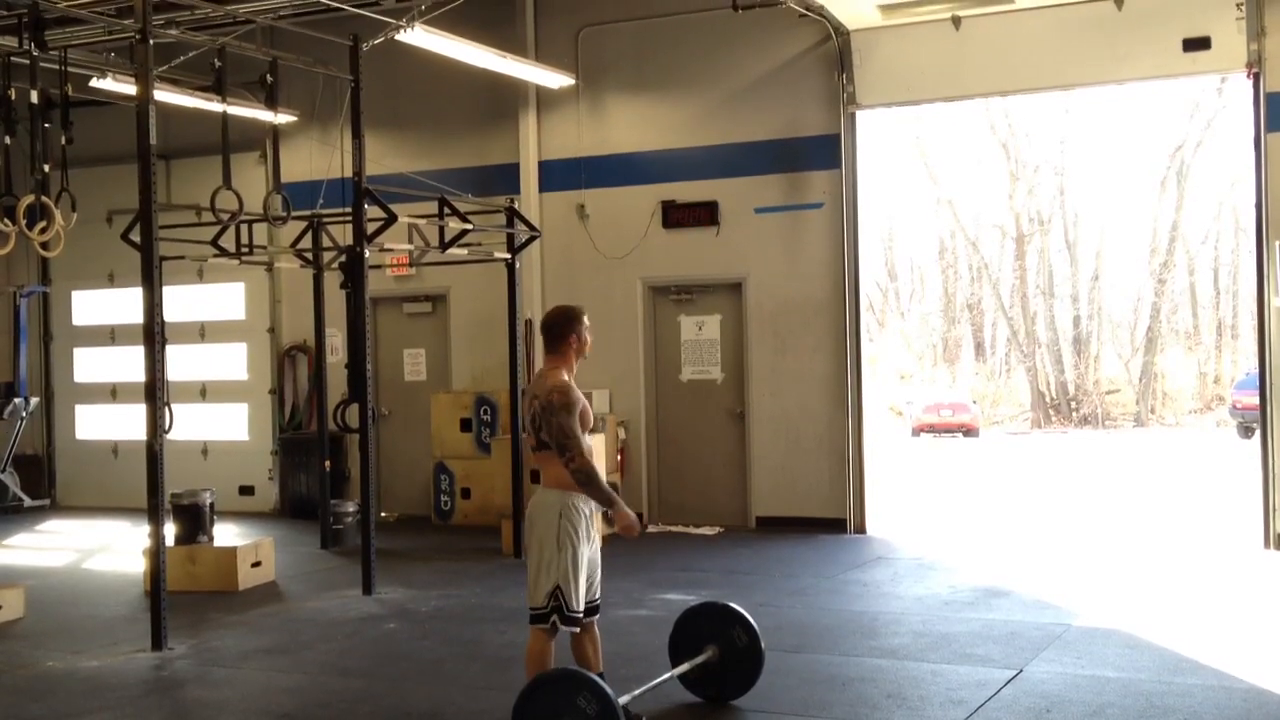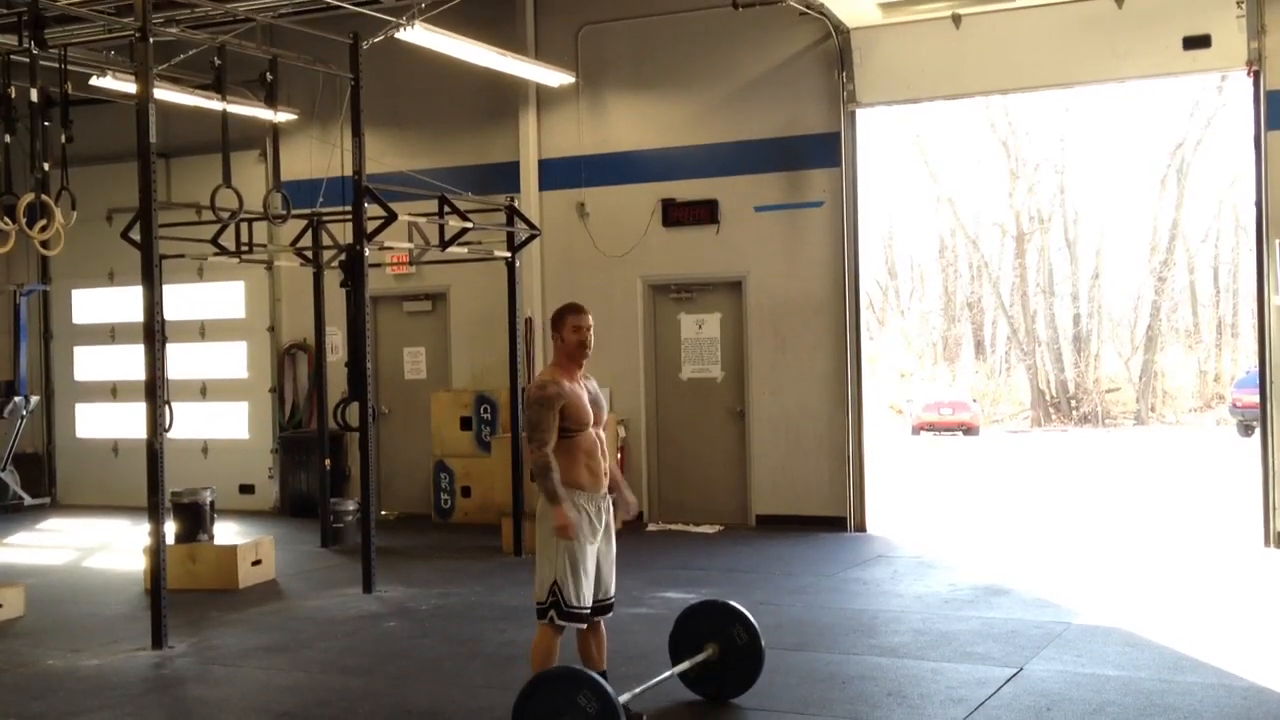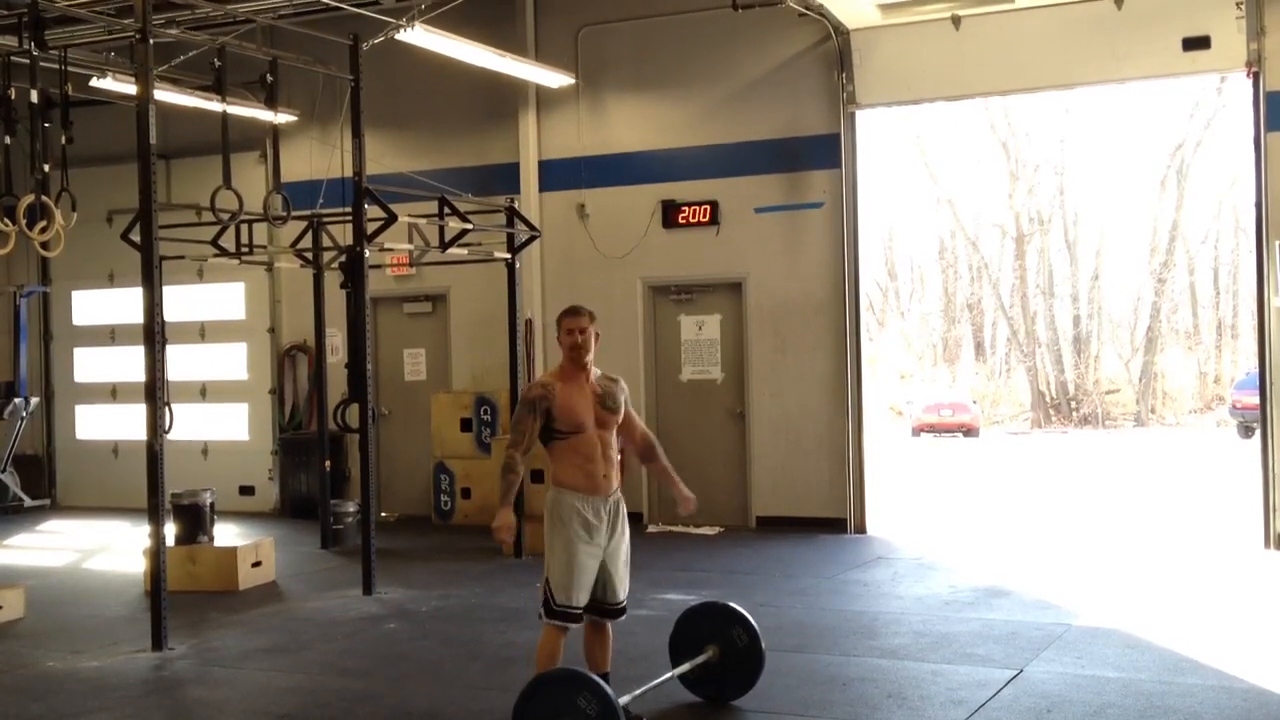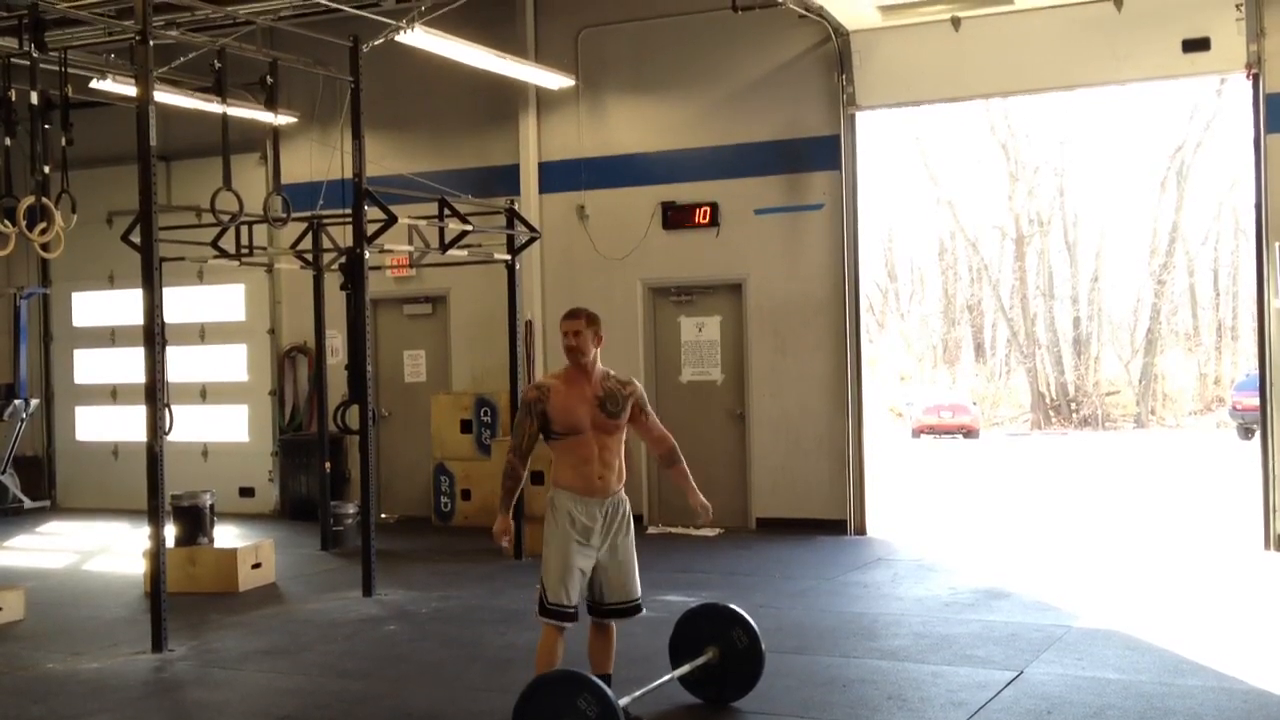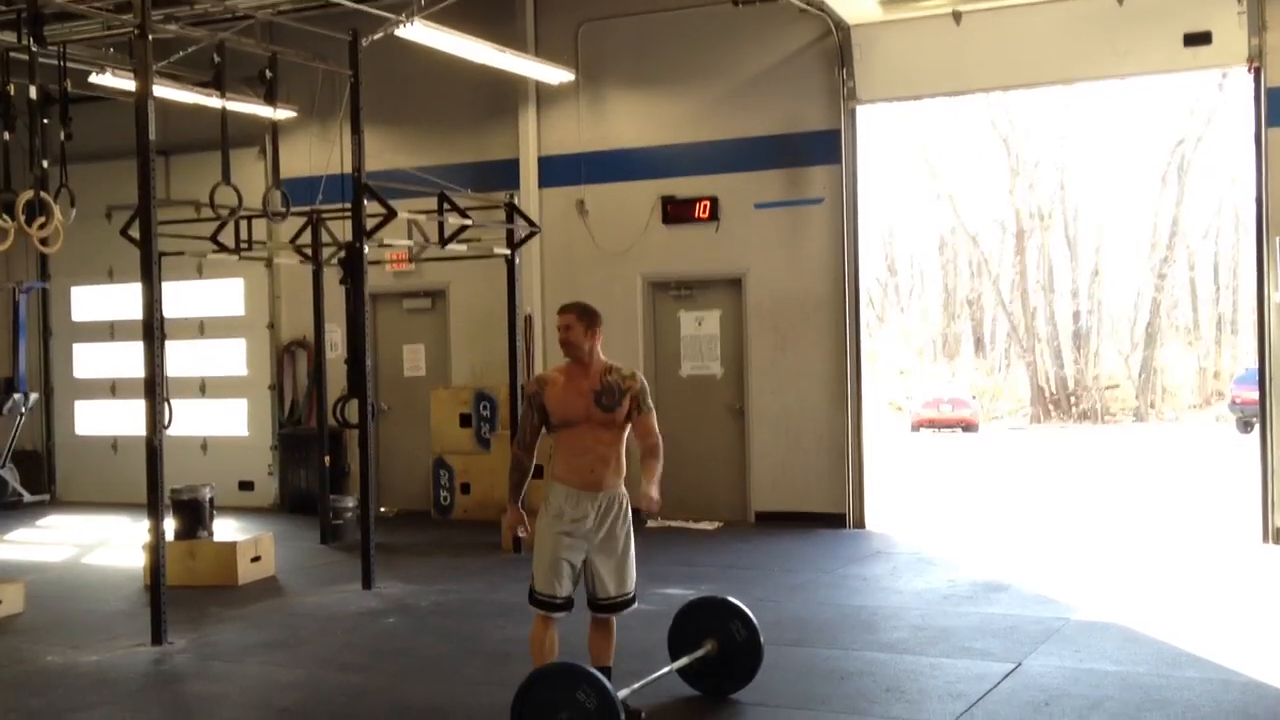
dt=0.2s
person 1, frame 1
left shoulder: (546, 384)
right shoulder: (560, 390)
right elbow: (576, 461)
right wrist: (617, 507)
left hip: (576, 507)
right hip: (562, 508)
left knee: (585, 614)
right knee: (550, 619)
person 1, frame 2
left shoulder: (588, 383)
right shoulder: (547, 388)
right elbow: (540, 453)
left wrist: (621, 490)
right wrist: (557, 506)
left hip: (598, 505)
right hip: (569, 509)
left knee: (595, 611)
right knee: (557, 616)
person 1, frame 3
left shoulder: (614, 386)
right shoulder: (542, 392)
left elbow: (642, 440)
right elbow: (516, 452)
left wrist: (677, 486)
right wrist: (506, 507)
left hip: (613, 507)
right hip: (571, 508)
left knee: (604, 613)
right knee: (560, 617)
person 1, frame 4
left shoulder: (626, 390)
right shoulder: (542, 393)
left elbow: (661, 443)
right elbow: (518, 456)
left wrist: (692, 492)
right wrist: (504, 512)
left hip: (615, 509)
right hip: (569, 510)
left knee: (607, 615)
right knee: (557, 618)
person 1, frame 5
left shoulder: (629, 383)
right shoulder: (544, 385)
left elbow: (651, 442)
right elbow: (524, 447)
left wrist: (650, 484)
right wrist: (514, 503)
left hip: (612, 504)
right hip: (563, 503)
left knee: (606, 608)
right knee: (549, 608)
